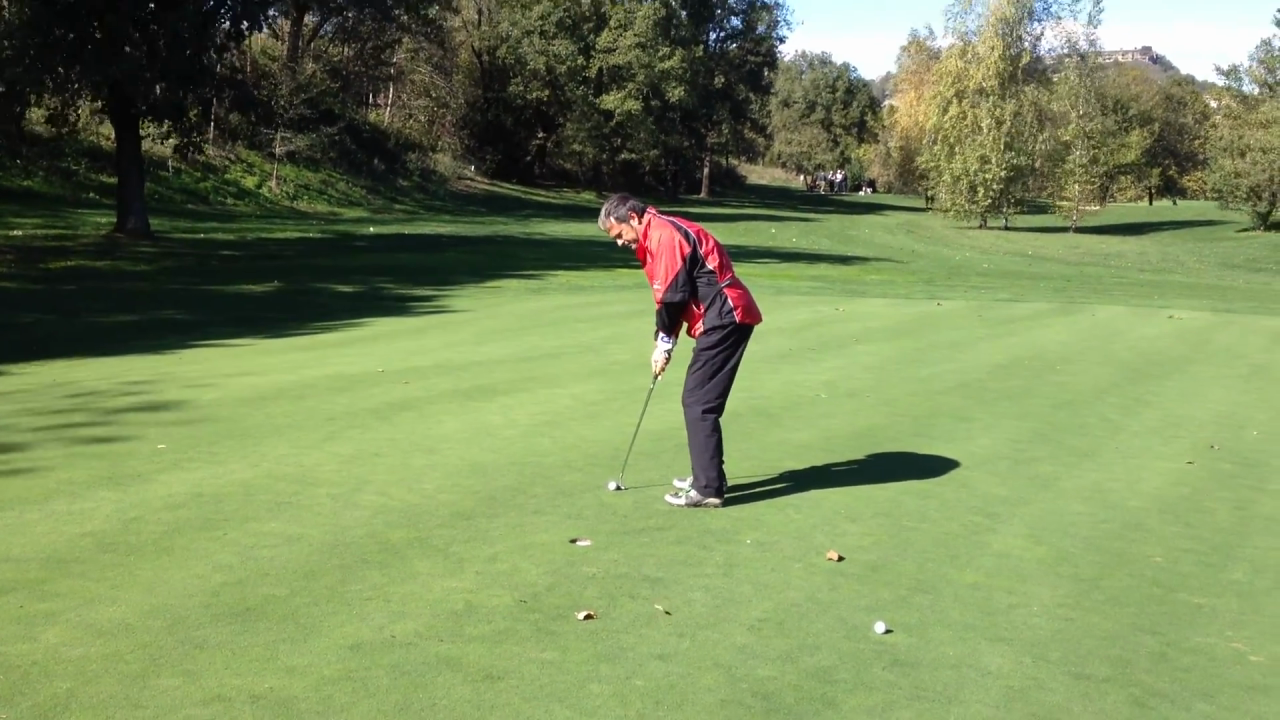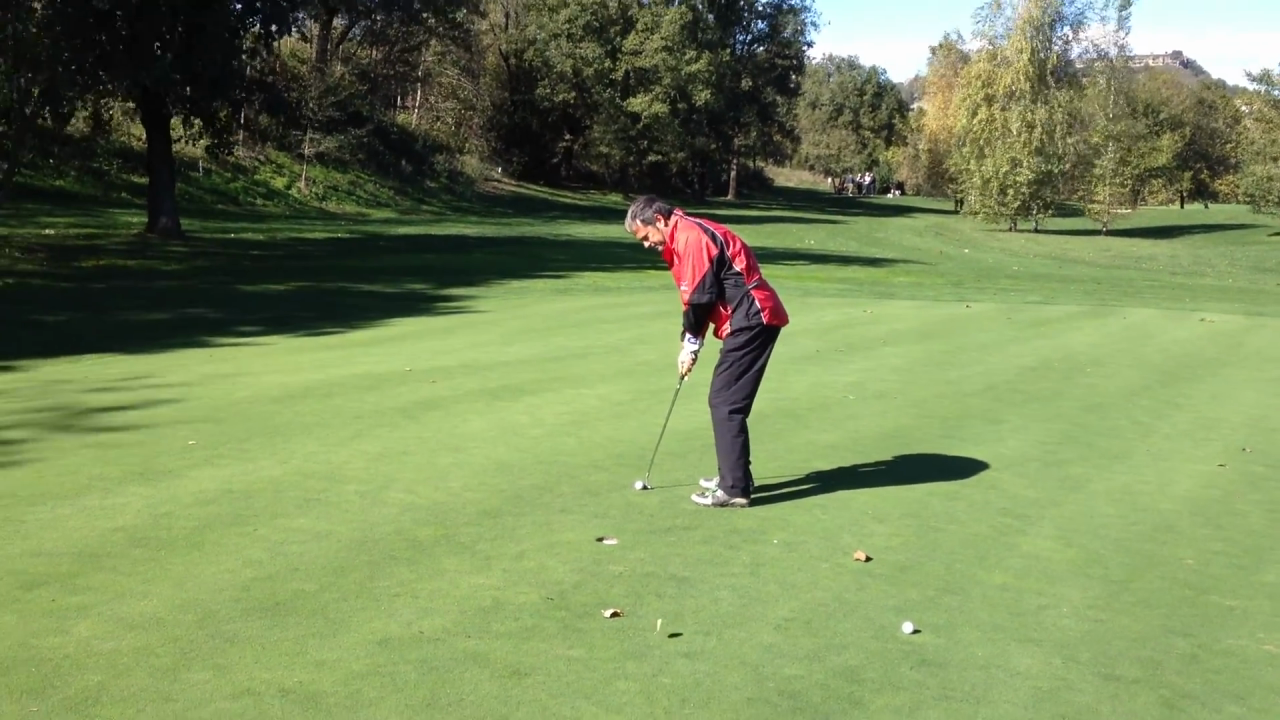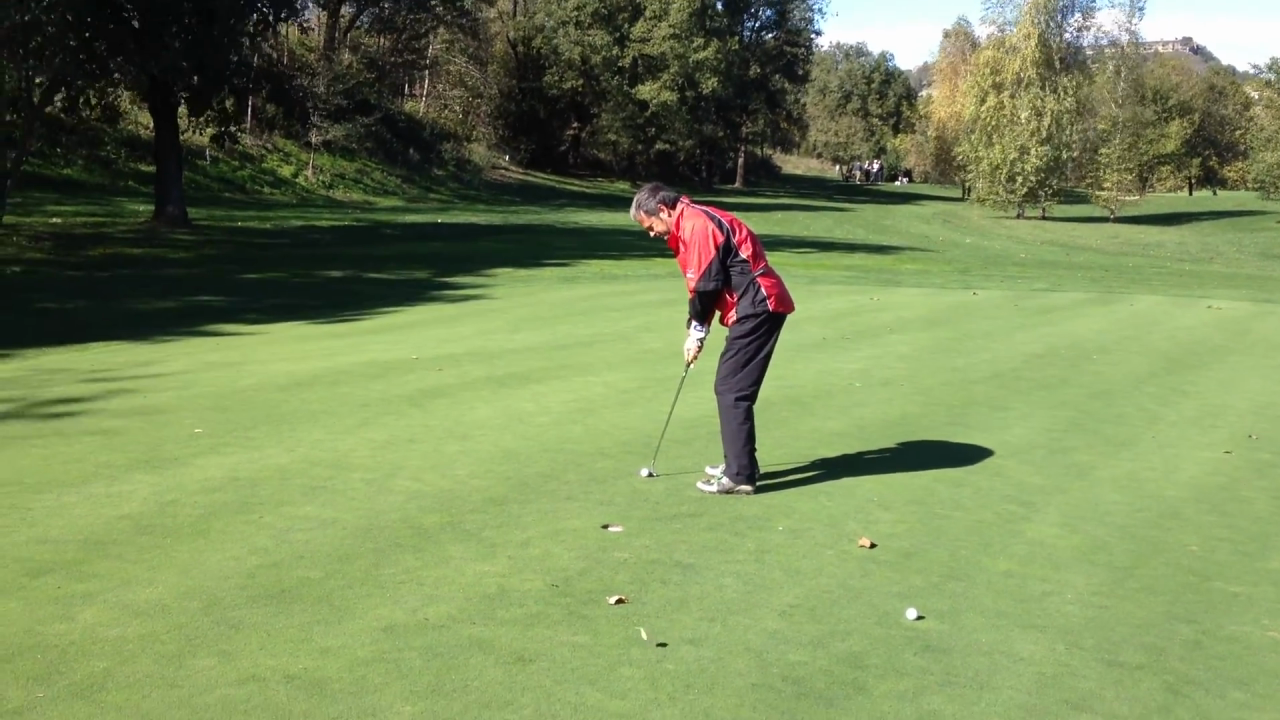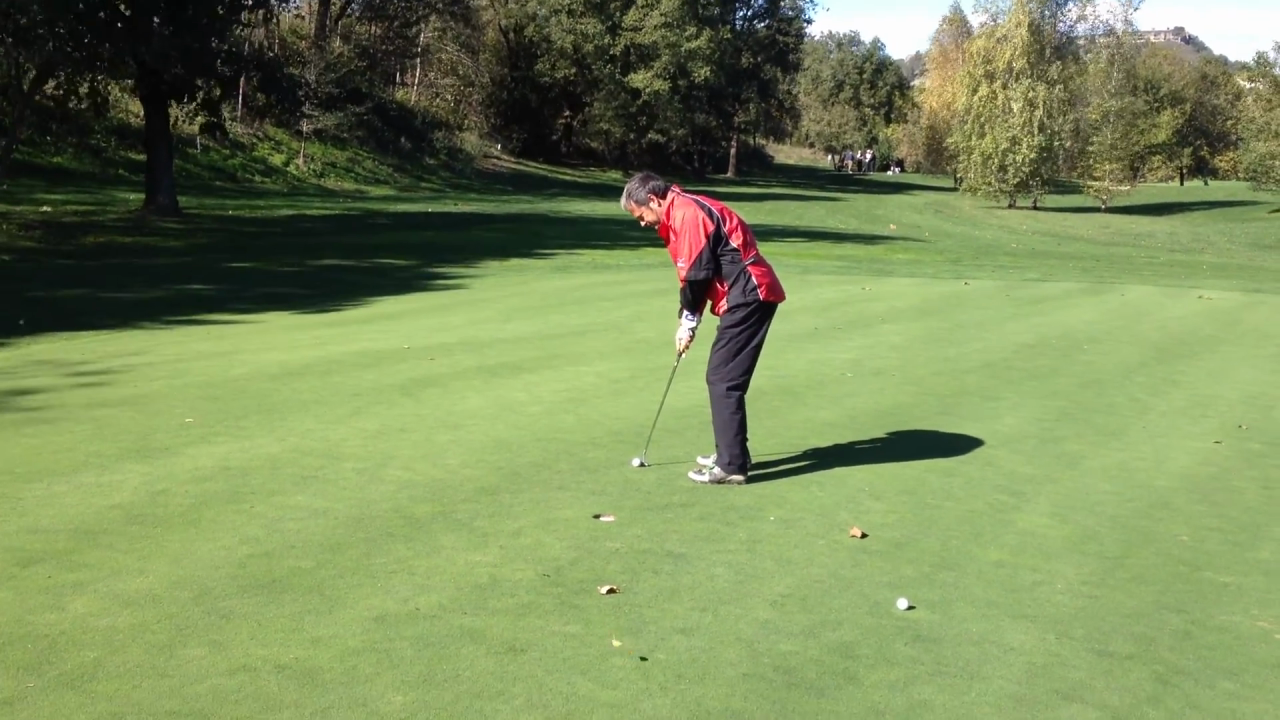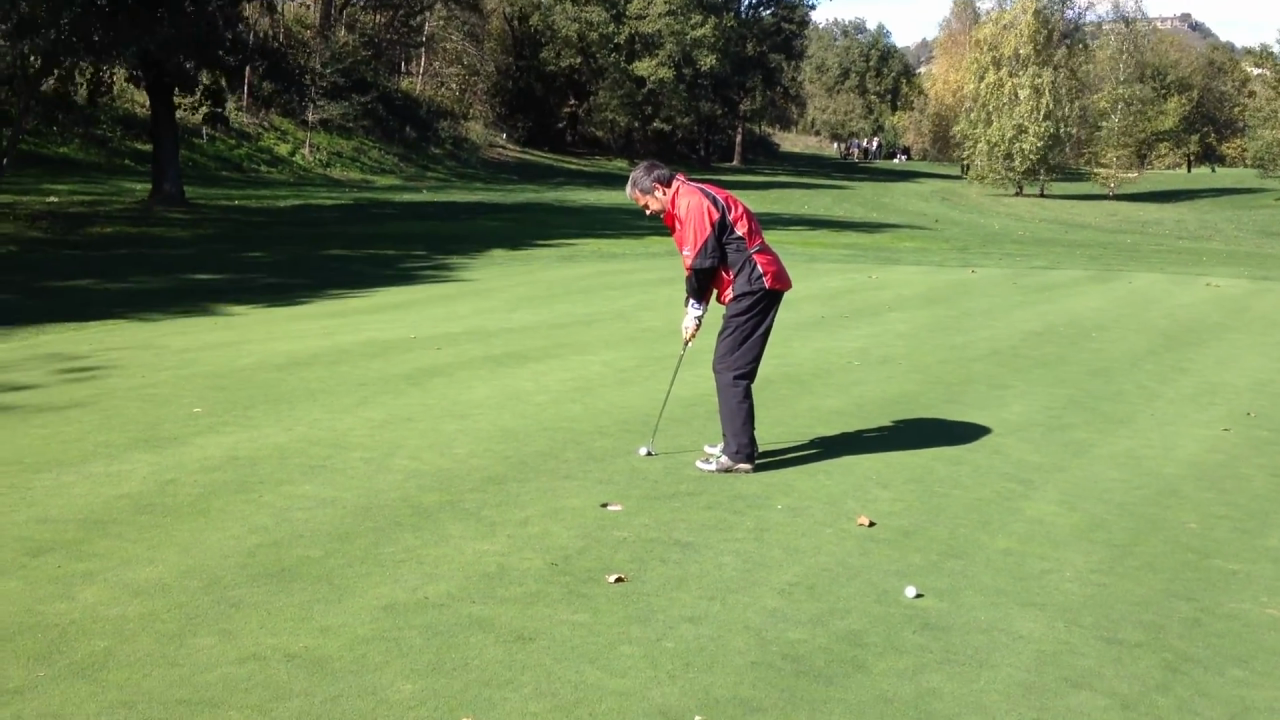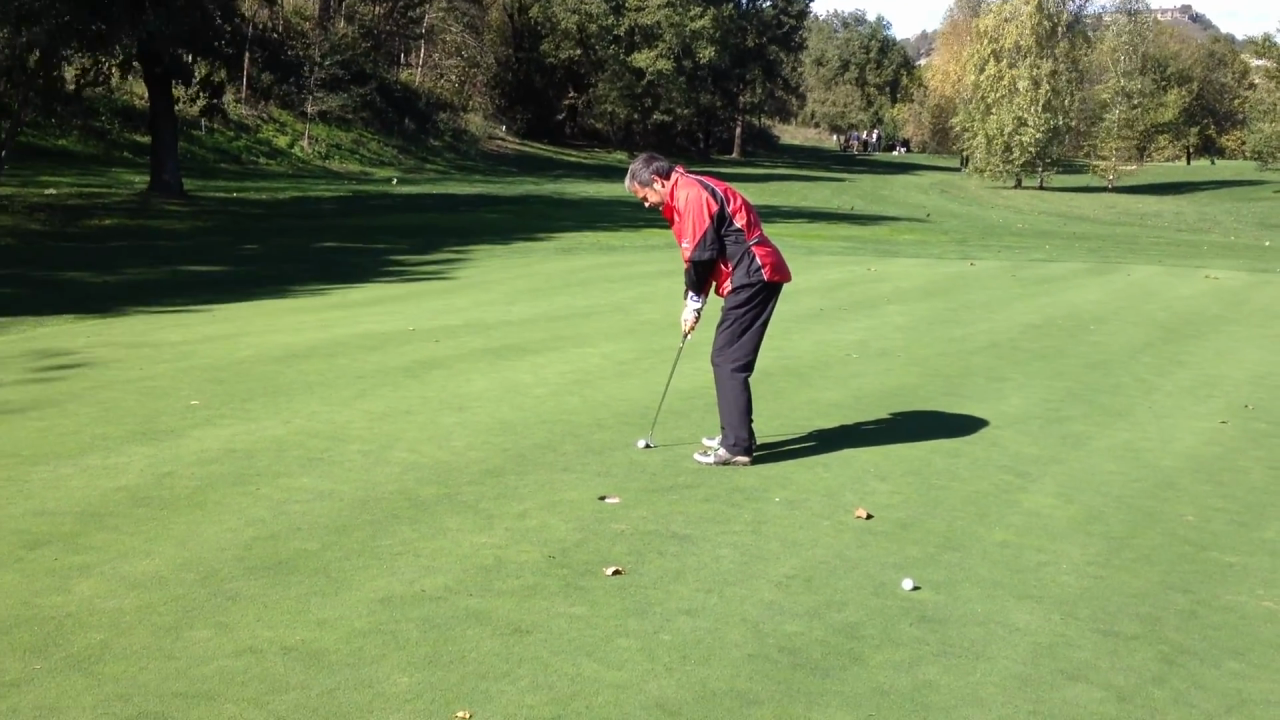
dt=0.2s
person 1, frame 1
left shoulder: (663, 234)
right shoulder: (657, 235)
left elbow: (673, 295)
right elbow: (670, 294)
left wrist: (664, 342)
right wrist: (664, 341)
left hip: (725, 318)
right hip: (725, 317)
left knee: (698, 401)
right knee: (699, 398)
left ankle: (708, 488)
right ankle: (707, 476)
person 1, frame 2
left shoulder: (690, 236)
right shoulder: (684, 236)
left elbow: (700, 296)
right elbow: (697, 296)
left wrist: (690, 342)
right wrist: (690, 342)
left hip: (752, 319)
right hip: (751, 318)
left knee: (725, 402)
right knee: (726, 399)
left ankle: (734, 488)
right ankle: (734, 476)
person 1, frame 3
left shoulder: (696, 224)
right shoulder: (690, 224)
left elbow: (706, 284)
right elbow: (702, 283)
left wrist: (696, 331)
right wrist: (696, 330)
left hip: (757, 307)
right hip: (757, 306)
left knee: (730, 389)
right knee: (733, 387)
left ankle: (739, 475)
right ankle: (740, 464)
person 1, frame 4
left shoulder: (686, 213)
right shoulder: (681, 213)
left elbow: (697, 273)
right elbow: (695, 273)
left wrist: (688, 321)
right wrist: (688, 319)
left hip: (749, 295)
right hip: (749, 295)
left knee: (722, 379)
right knee: (724, 377)
left ankle: (731, 464)
right ankle: (731, 453)
person 1, frame 5
left shoulder: (692, 201)
right shoulder: (687, 201)
left elbow: (702, 262)
right elbow: (701, 261)
left wrist: (694, 309)
right wrist: (694, 309)
left hip: (754, 284)
right hip: (755, 283)
left knee: (729, 367)
right knee: (731, 365)
left ankle: (739, 454)
right ankle: (739, 442)
person 1, frame 6
left shoulder: (690, 193)
right shoulder: (685, 193)
left elbow: (701, 254)
right elbow: (700, 253)
left wrist: (693, 301)
right wrist: (693, 301)
left hip: (753, 276)
right hip: (754, 275)
left knee: (727, 360)
right knee: (729, 358)
left ankle: (737, 446)
right ankle: (737, 434)
